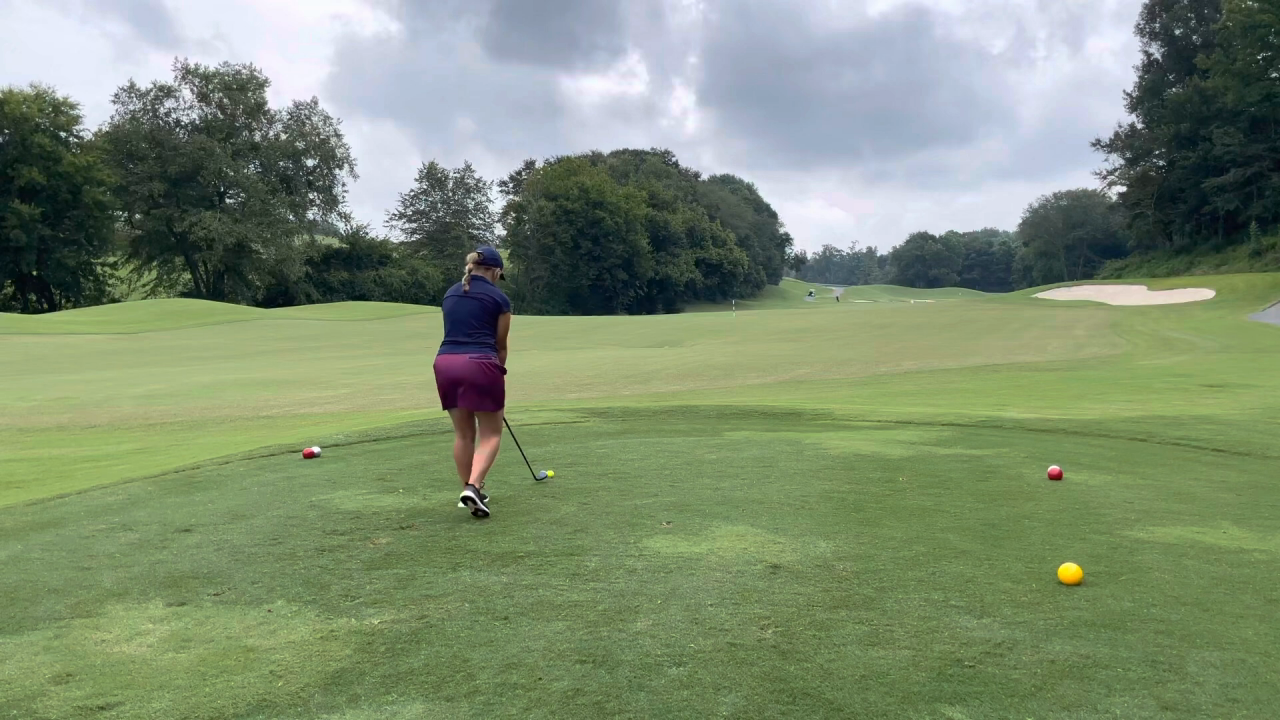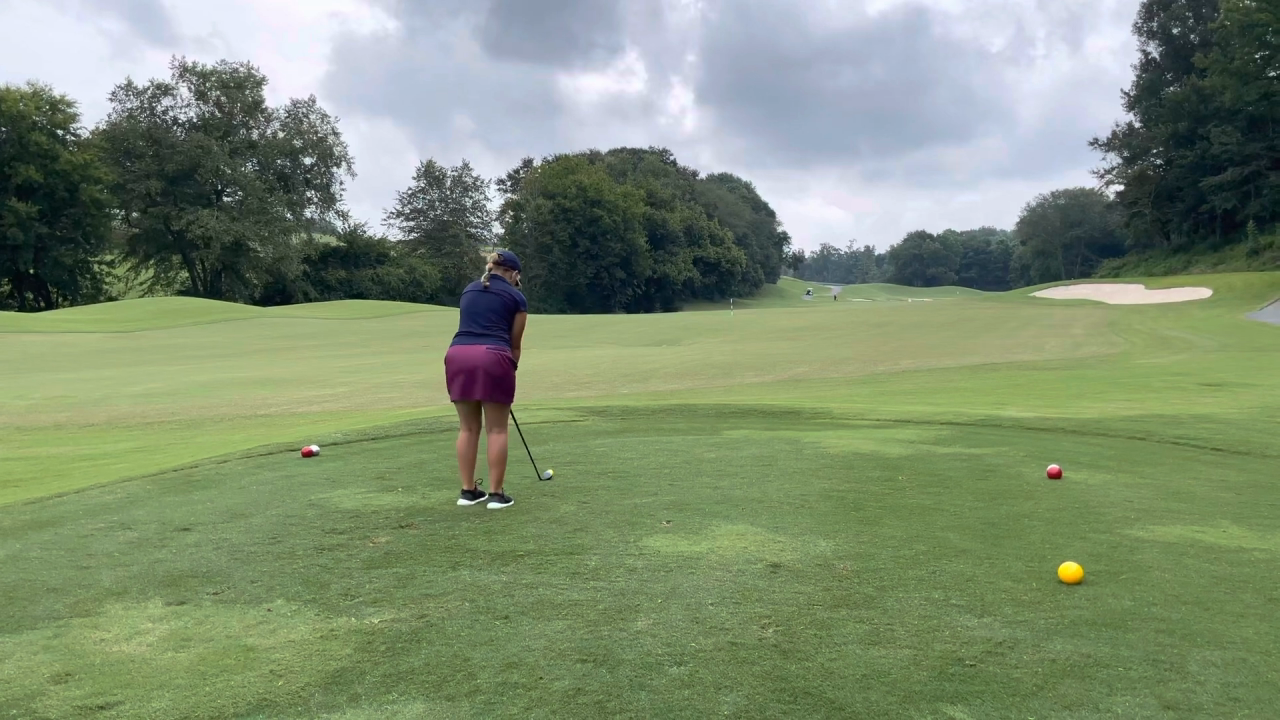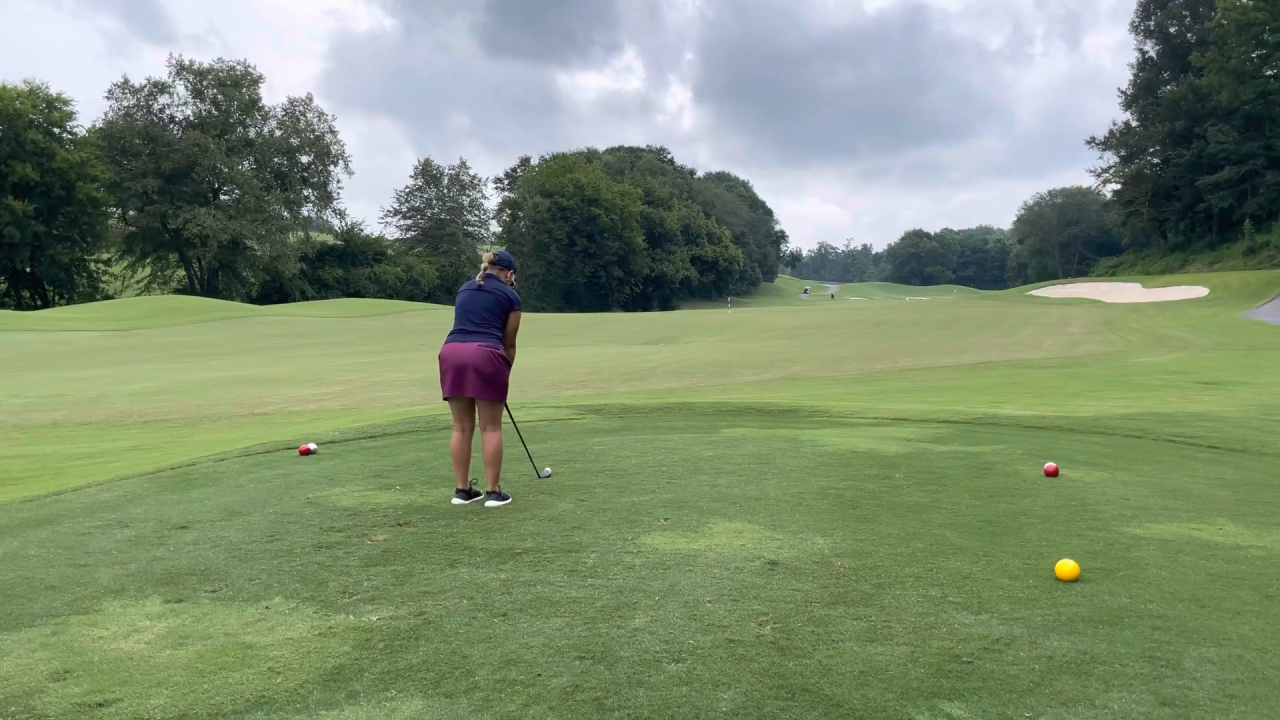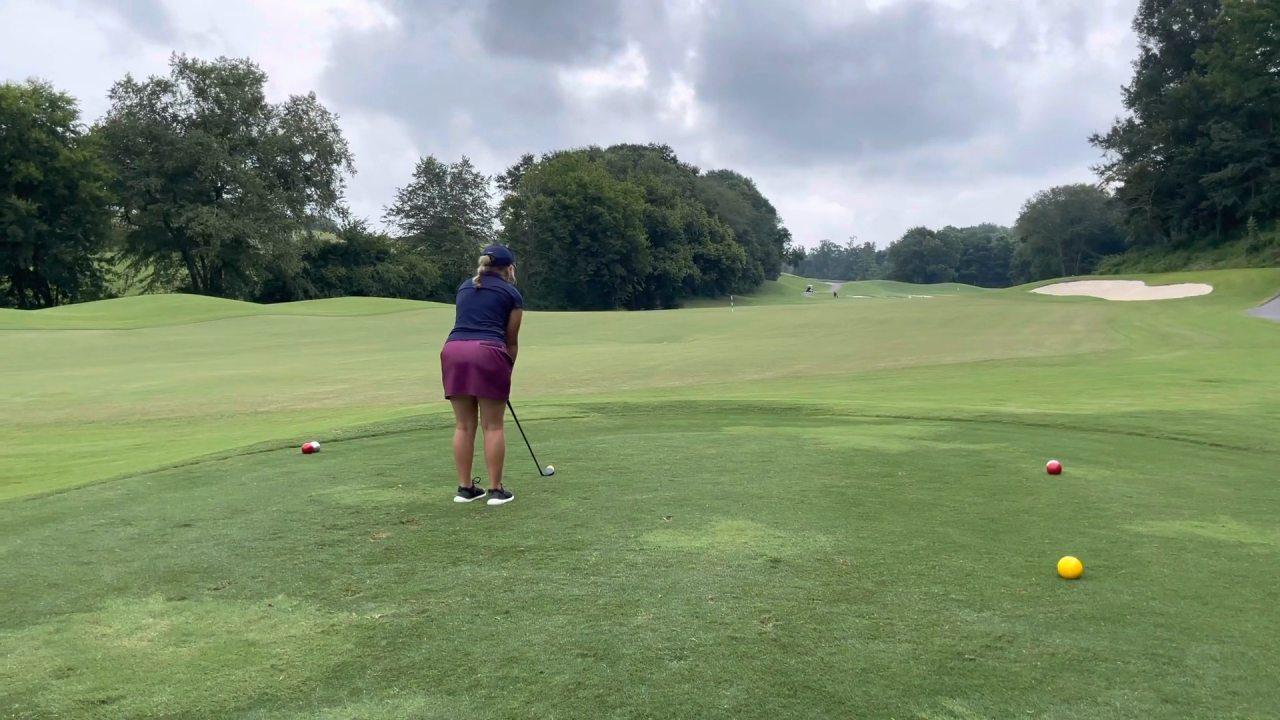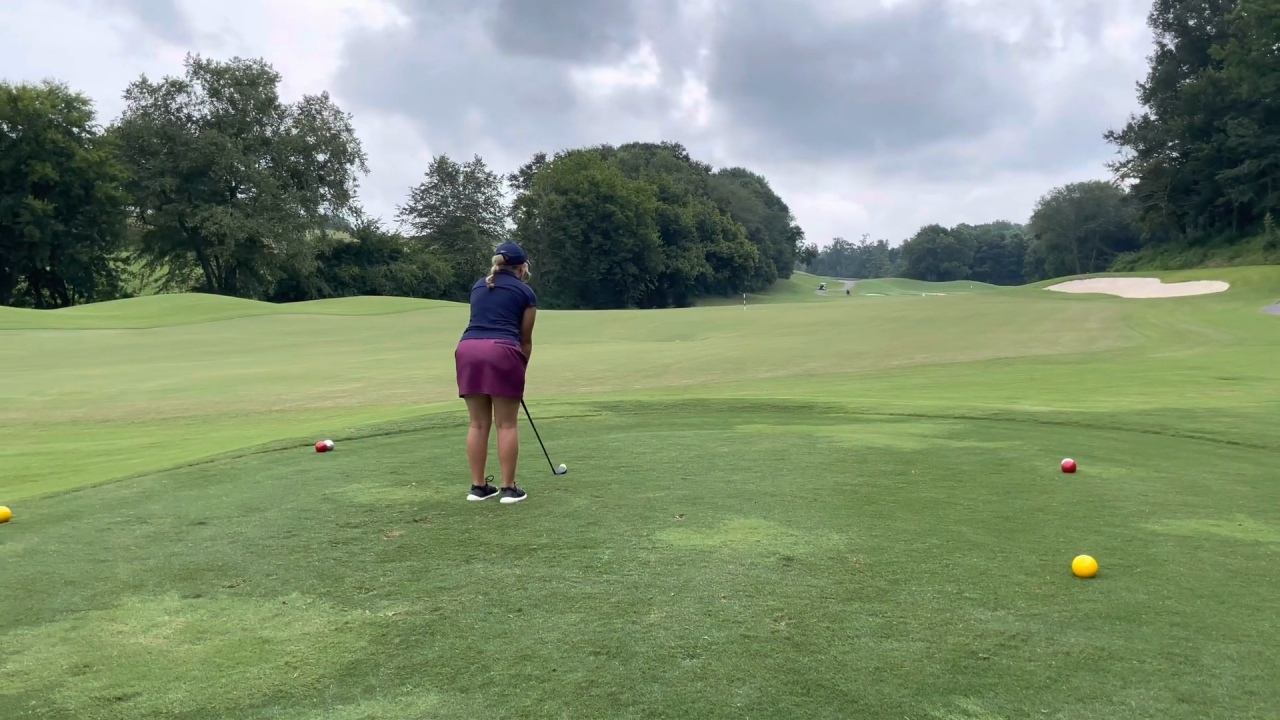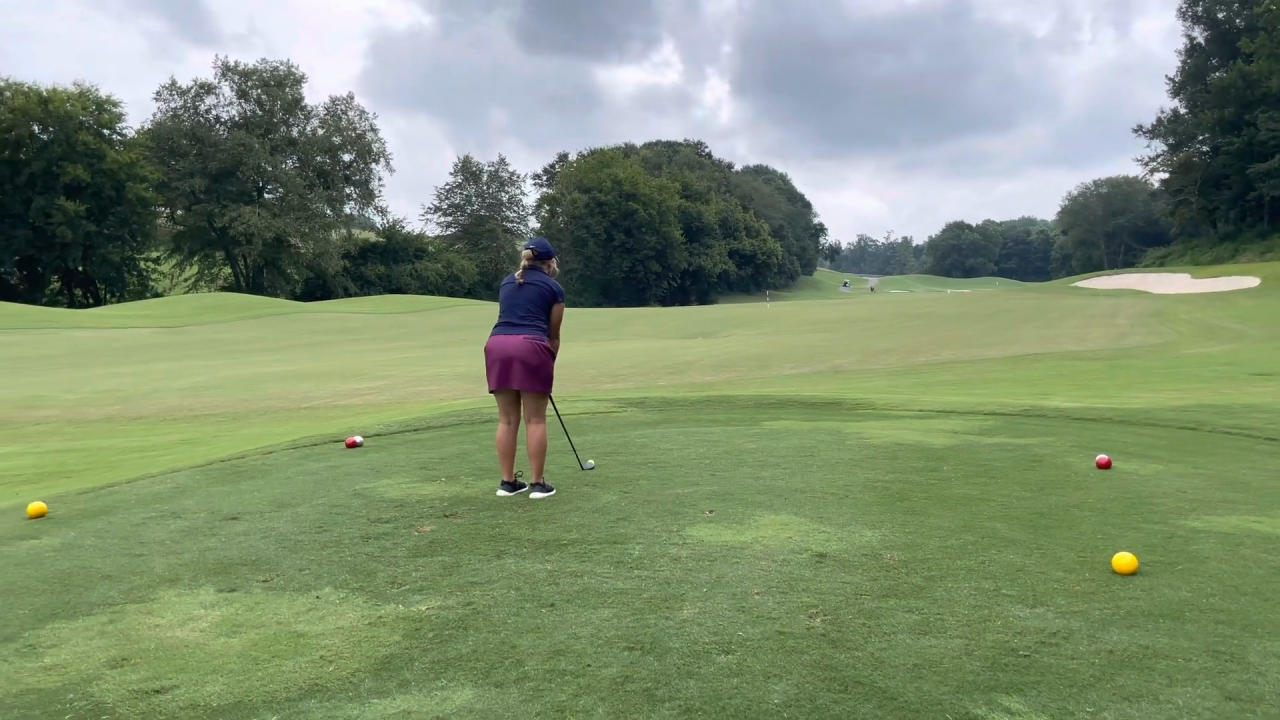
dt=0.5s
person 1, frame 1
left shoulder: (450, 293)
right shoulder: (498, 297)
right elbow: (501, 345)
right wrist: (497, 372)
left hip: (445, 362)
right hip: (479, 365)
left knee: (463, 434)
right knee: (491, 434)
left ankle: (468, 491)
right ankle: (472, 487)
person 1, frame 2
left shoulder: (468, 290)
right shoulder: (515, 297)
right elbow: (515, 344)
right wrist: (509, 369)
left hip: (458, 355)
right hip: (492, 357)
left knee: (468, 428)
right knee: (497, 429)
left ankle: (467, 490)
right ankle: (496, 493)
person 1, frame 3
left shoulder: (465, 289)
right shoulder: (510, 296)
right elbow: (509, 343)
left wrist: (500, 369)
right wrist: (506, 371)
left hip: (452, 352)
right hip: (485, 356)
left knee: (461, 427)
right knee: (491, 427)
left ankle: (462, 489)
right ankle: (493, 491)
person 1, frame 4
left shoulder: (465, 287)
right shoulder: (511, 293)
right elbow: (511, 340)
left wrist: (504, 367)
right wrist: (508, 369)
left hip: (454, 350)
right hip: (488, 353)
left knee: (464, 425)
right knee: (493, 426)
left ankle: (465, 487)
right ankle: (496, 490)
person 1, frame 5
left shoulder: (478, 286)
right shoulder: (525, 292)
right elbow: (525, 339)
left wrist: (517, 365)
right wrist: (522, 368)
left hip: (468, 349)
right hip: (502, 352)
left knee: (478, 424)
right knee: (506, 425)
left ankle: (478, 486)
right ankle: (508, 488)
person 1, frame 6
left shoulder: (507, 282)
right shoulder: (553, 287)
right elbow: (553, 334)
left wrist: (545, 359)
right wrist: (550, 362)
left hip: (497, 345)
right hip: (531, 348)
left knee: (507, 420)
right knee: (535, 420)
left ankle: (508, 482)
right ankle: (538, 484)
